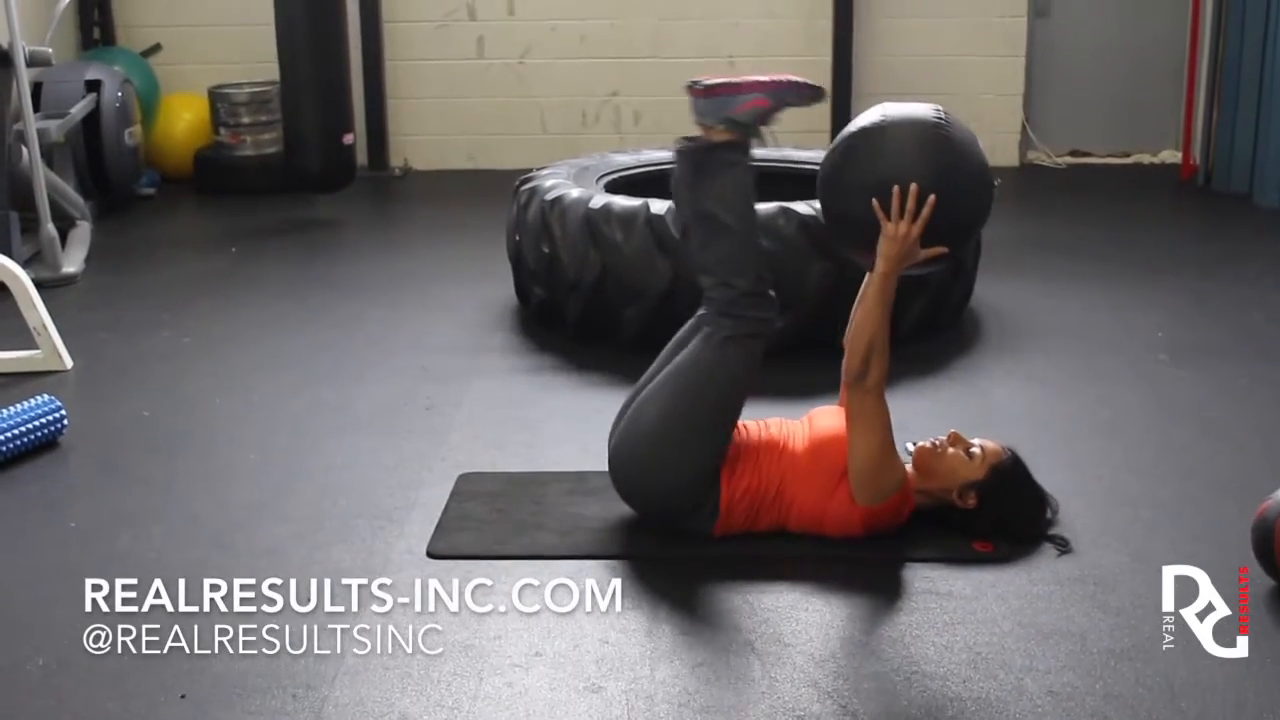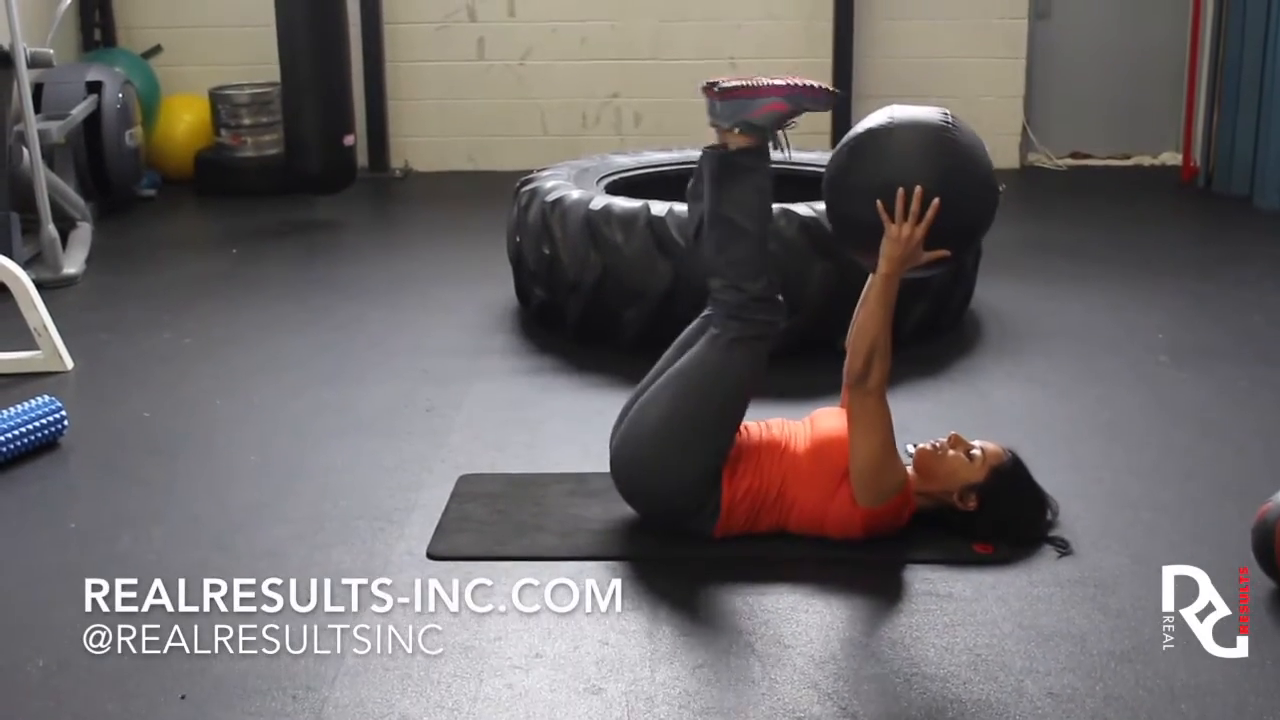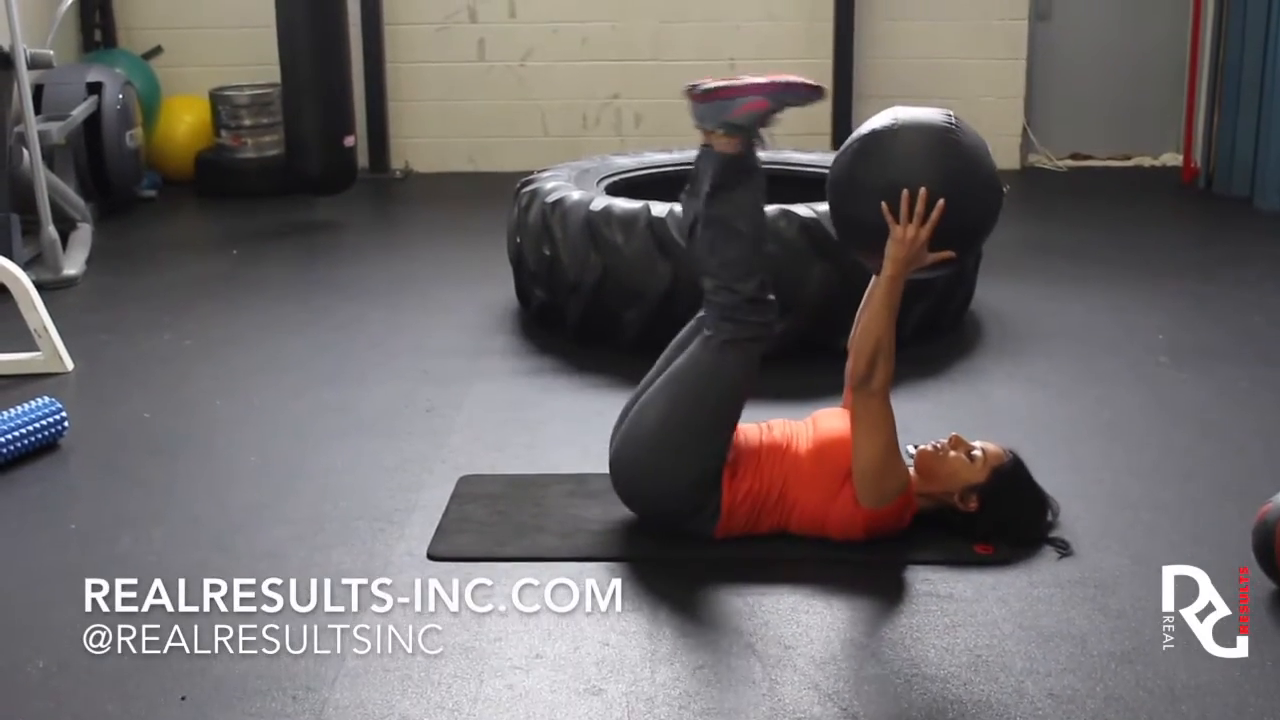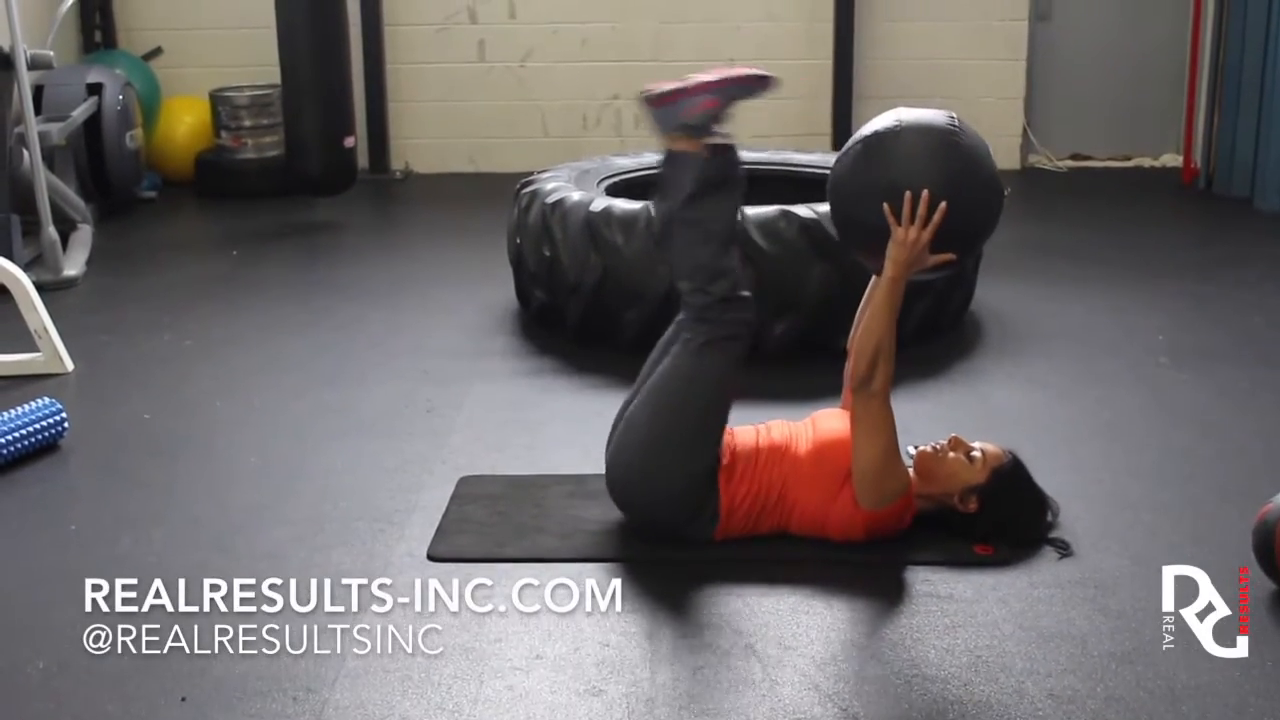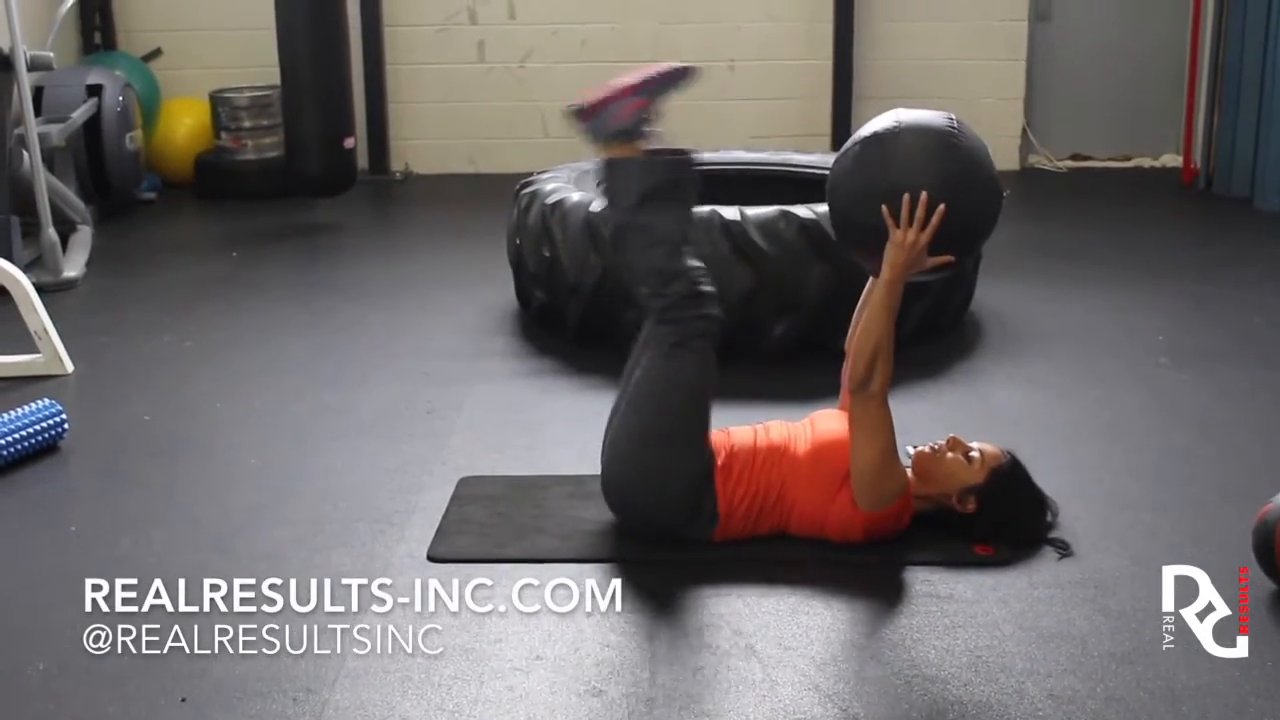
dt=0.1s
person 1, frame 1
left shoulder: (883, 499)
right shoulder: (890, 476)
left elbow: (861, 380)
right elbow: (859, 361)
left wrist: (887, 268)
right wrist: (882, 262)
left hip: (659, 470)
left knee: (742, 313)
right knee: (732, 303)
left ankle: (723, 136)
right ankle: (718, 138)
person 1, frame 2
left shoulder: (885, 500)
right shoulder: (885, 473)
left elbow: (865, 380)
right elbow: (861, 362)
left wrist: (890, 270)
right wrist: (885, 262)
left hip: (660, 471)
right hip: (658, 458)
left knee: (748, 315)
right knee: (737, 305)
left ankle: (745, 138)
right ankle: (736, 138)
person 1, frame 3
left shoulder: (887, 502)
right shoulder: (885, 473)
left elbow: (868, 382)
right elbow: (864, 363)
left wrist: (894, 273)
right wrist: (888, 265)
left hip: (659, 472)
left knee: (739, 316)
right knee: (732, 308)
left ankle: (733, 139)
right ankle: (725, 137)
person 1, frame 4
left shoulder: (886, 502)
right shoulder: (879, 474)
left elbow: (869, 383)
right elbow: (858, 359)
left wrist: (896, 271)
right wrist: (887, 264)
left hip: (660, 484)
right hip: (656, 468)
left knee: (721, 314)
right knee: (712, 308)
left ankle: (689, 141)
right ankle: (688, 143)
person 1, frame 5
left shoulder: (884, 505)
right shoulder: (882, 482)
left elbow: (865, 387)
right elbow: (860, 369)
left wrist: (893, 276)
right wrist: (884, 270)
left hip: (653, 490)
right hip: (659, 477)
left knee: (684, 312)
right knee: (677, 306)
left ankle: (627, 144)
right ankle: (625, 146)
